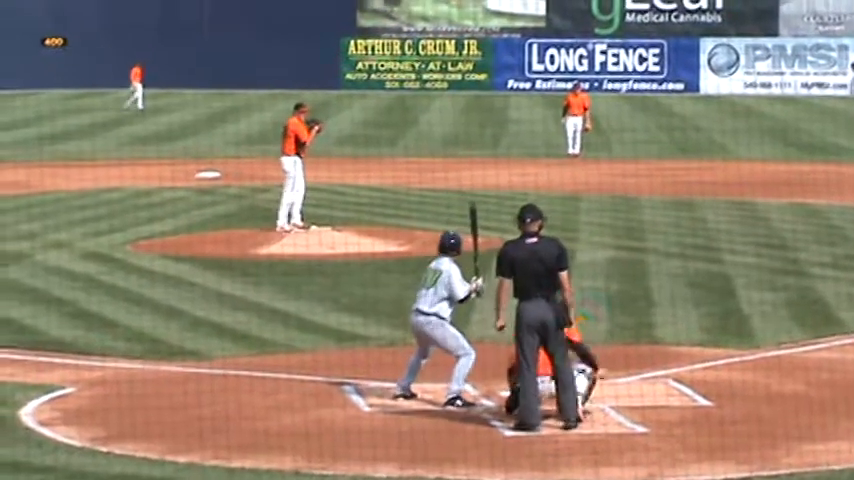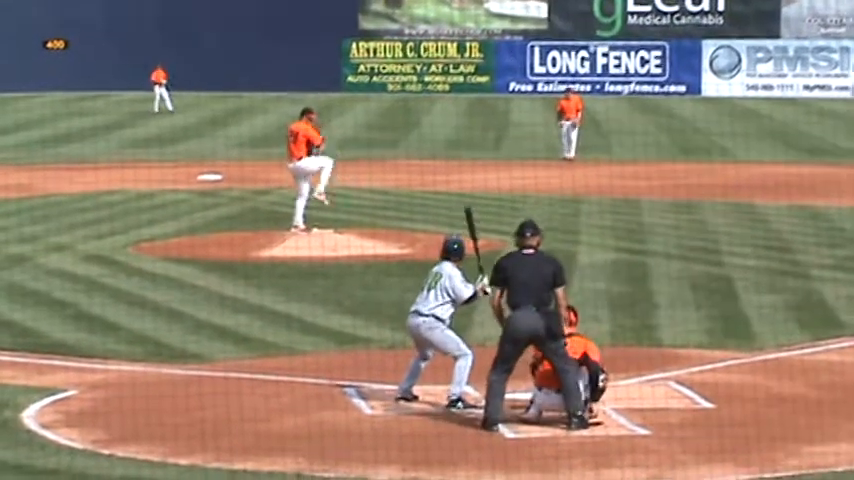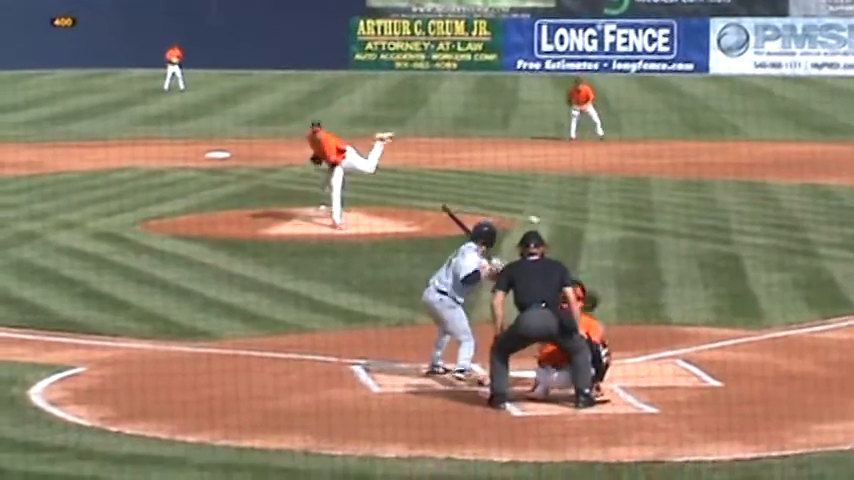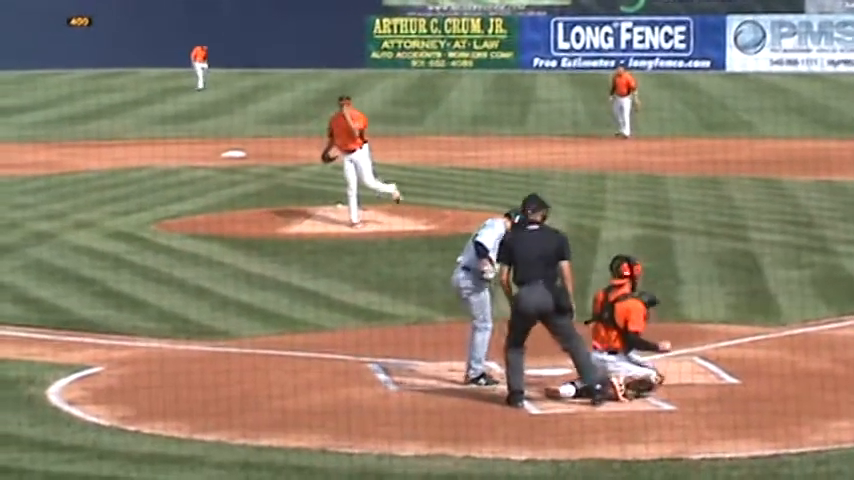
dt=1s
person 1, frame 1
left shoulder: (509, 250)
right shoulder: (555, 246)
left elbow: (503, 287)
right elbow: (565, 285)
left wrist: (499, 317)
right wrist: (569, 311)
left hip: (526, 310)
right hip: (551, 309)
left knee: (527, 366)
right knee: (562, 363)
left ankle: (529, 419)
right ankle: (570, 415)
person 1, frame 2
left shoulder: (504, 262)
right shoulder: (552, 263)
left elbow: (495, 301)
right elbow: (561, 301)
left wrist: (505, 325)
right wrist: (560, 326)
left hip: (517, 320)
right hip: (543, 321)
left knee: (499, 371)
right knee: (566, 367)
left ankle: (491, 419)
right ankle: (576, 417)
person 1, frame 3
left shoulder: (511, 269)
right shoulder: (558, 267)
left elbow: (496, 302)
right elbow: (572, 300)
left wrist: (499, 332)
right wrist: (576, 329)
left hip: (526, 321)
right hip: (552, 320)
left knee: (499, 350)
right knee: (580, 349)
left ankle: (499, 396)
right ankle: (583, 395)
person 1, frame 4
left shoulder: (510, 238)
right shoulder: (557, 237)
left elbow: (503, 278)
right elbow: (566, 274)
left wrist: (512, 302)
right wrist: (569, 304)
left hip: (524, 298)
right hip: (550, 298)
left knee: (514, 346)
right knee: (573, 342)
left ankle: (516, 394)
right ankle: (596, 388)
person 2, frame 1
left shoulder: (433, 265)
right shoulder: (451, 268)
right elbow: (460, 297)
left wrist: (470, 287)
right wrist: (474, 287)
left hip: (417, 317)
right hip: (432, 321)
left knee: (422, 352)
right knee: (467, 353)
left ankle: (403, 389)
right ankle: (454, 397)
person 2, frame 2
left shoulder: (437, 269)
right shoulder: (452, 272)
left elbow: (457, 293)
right elbow: (465, 299)
left wrist: (476, 287)
right wrist: (481, 287)
left hip: (414, 319)
right hip: (430, 323)
left knee: (424, 355)
right knee: (464, 355)
left ankle: (404, 392)
right ankle: (455, 399)
person 2, frame 3
left shoulder: (473, 253)
right shoulder: (470, 253)
left elbow: (490, 274)
right elbow: (469, 279)
left wrist: (492, 268)
right wrist: (488, 268)
left hip: (432, 295)
right hip: (444, 300)
left knee: (447, 329)
right knee: (466, 340)
left ankle: (435, 365)
right ankle: (462, 369)
person 2, frame 4
left shoulder: (493, 226)
right shoulder: (497, 226)
right elbow: (480, 245)
left wrist: (487, 271)
right wrist: (487, 268)
left hip: (465, 276)
right hip: (471, 279)
left knee: (479, 325)
right knee: (483, 326)
left ankle: (473, 370)
right ankle: (475, 374)
person 3, frame 1
left shoulder: (292, 122)
right shoulder: (297, 124)
right elbow: (305, 144)
left wrist: (311, 131)
right wrist: (314, 131)
left hip: (291, 159)
right hip: (292, 160)
left knee: (299, 190)
right knee: (290, 192)
left ankle: (295, 221)
right ankle: (282, 224)
person 3, frame 2
left shoulder: (292, 128)
right shoulder: (307, 128)
right elbow: (319, 146)
left wrist: (315, 135)
right wrist: (320, 137)
left hip: (294, 166)
right hip: (302, 163)
left knee: (302, 195)
right knee: (328, 162)
left ankle: (297, 224)
right ankle: (319, 190)
person 3, frame 3
left shoulder: (325, 140)
right shoulder: (309, 138)
left elbow: (333, 163)
left wrist: (328, 179)
right wrist: (316, 155)
left hip: (347, 157)
right hip: (332, 162)
left knee: (370, 168)
right knee: (335, 188)
left ankle: (380, 141)
right ankle: (336, 220)
person 3, frame 4
left shoulder: (359, 116)
right shoulder: (334, 119)
left elbow: (355, 134)
right elbow: (332, 138)
left wrist: (347, 117)
right wrist: (325, 151)
left hip: (360, 153)
right hip: (347, 156)
left knee: (369, 182)
right knee: (351, 187)
left ankle: (392, 190)
right ankle: (354, 219)
person 4, frame 1
right shoulder: (565, 328)
left elbow: (512, 369)
right elbow: (582, 350)
left wrist: (513, 392)
right wrist: (596, 369)
right knee: (589, 371)
right ankle: (577, 406)
person 4, frame 2
right shoulder: (585, 342)
left elbow: (534, 369)
right elbow: (594, 370)
right wrist: (593, 400)
left hip: (541, 399)
right knee: (601, 376)
left ankle: (533, 411)
person 4, frame 3
right shoulder: (589, 320)
right elbow: (594, 350)
right wrist: (597, 380)
left hip: (543, 376)
right hip: (567, 376)
right knee: (603, 350)
left ankle: (539, 389)
right ankle: (590, 390)
person 4, frame 4
left shoulder: (600, 295)
right shoulder: (634, 303)
right elbow: (633, 341)
right wrist: (658, 347)
left hip: (596, 357)
right hip: (617, 360)
right knee: (655, 378)
left ankle: (570, 389)
right ankle: (623, 382)
